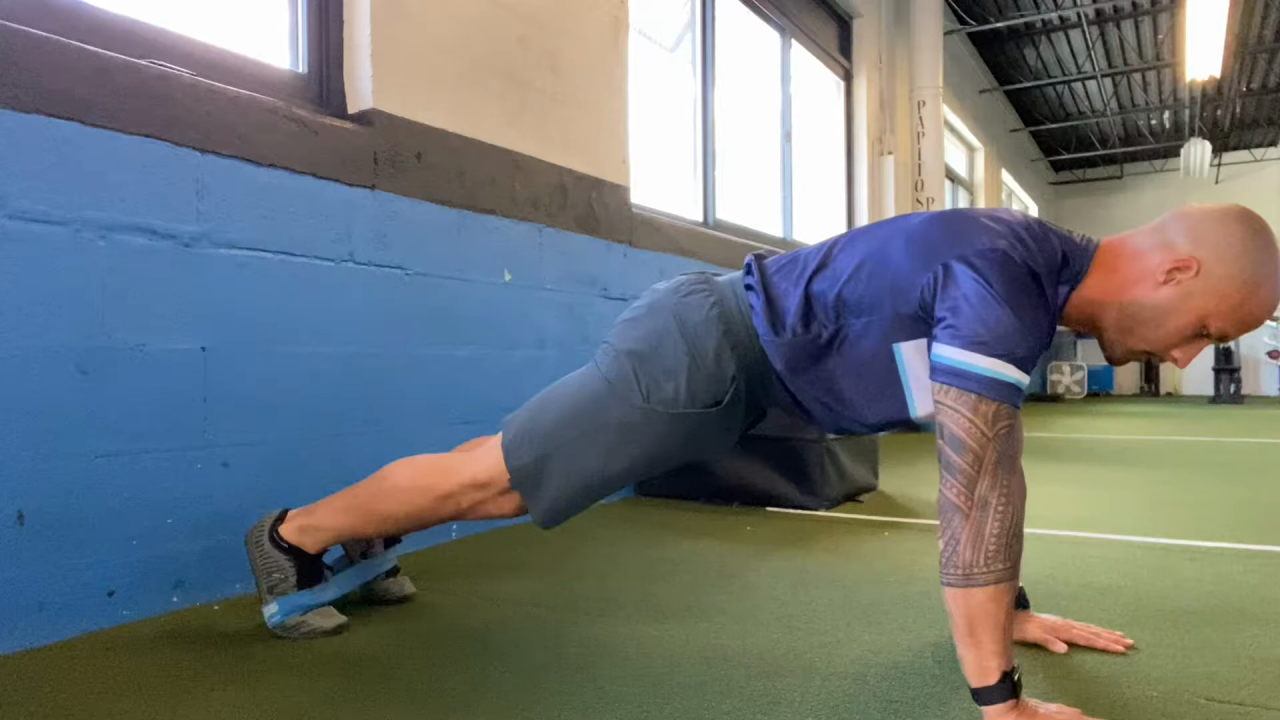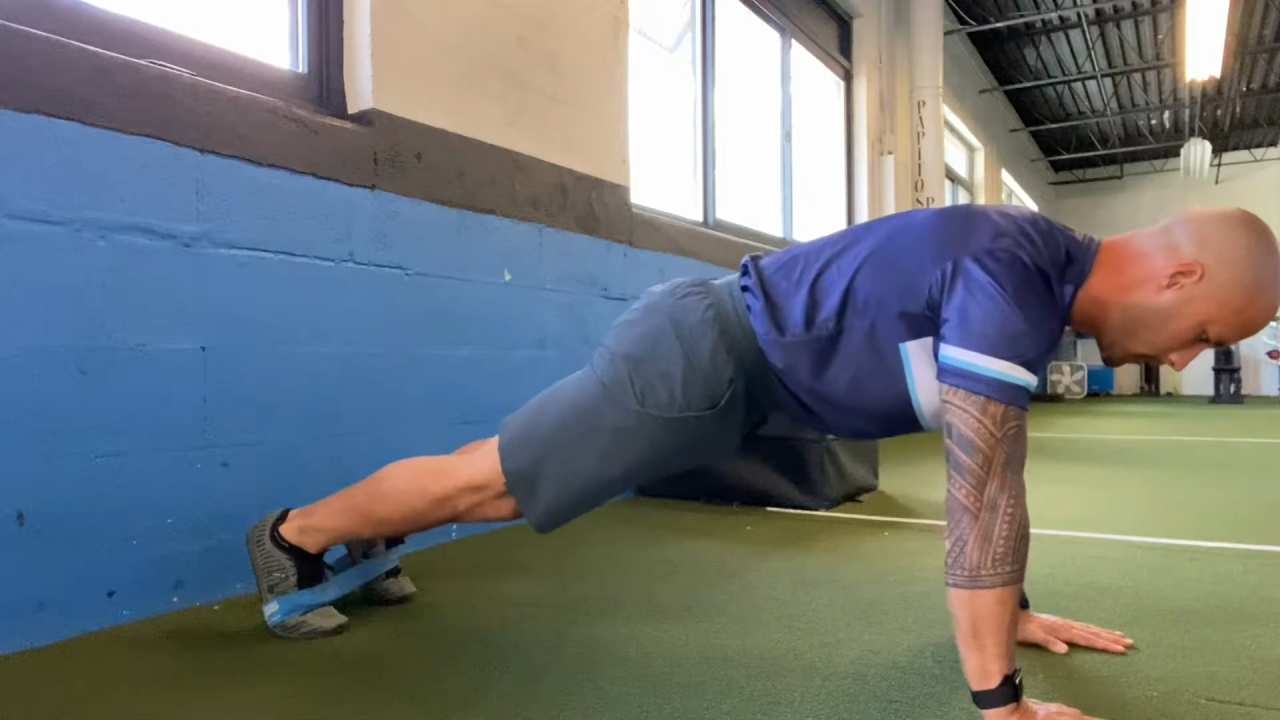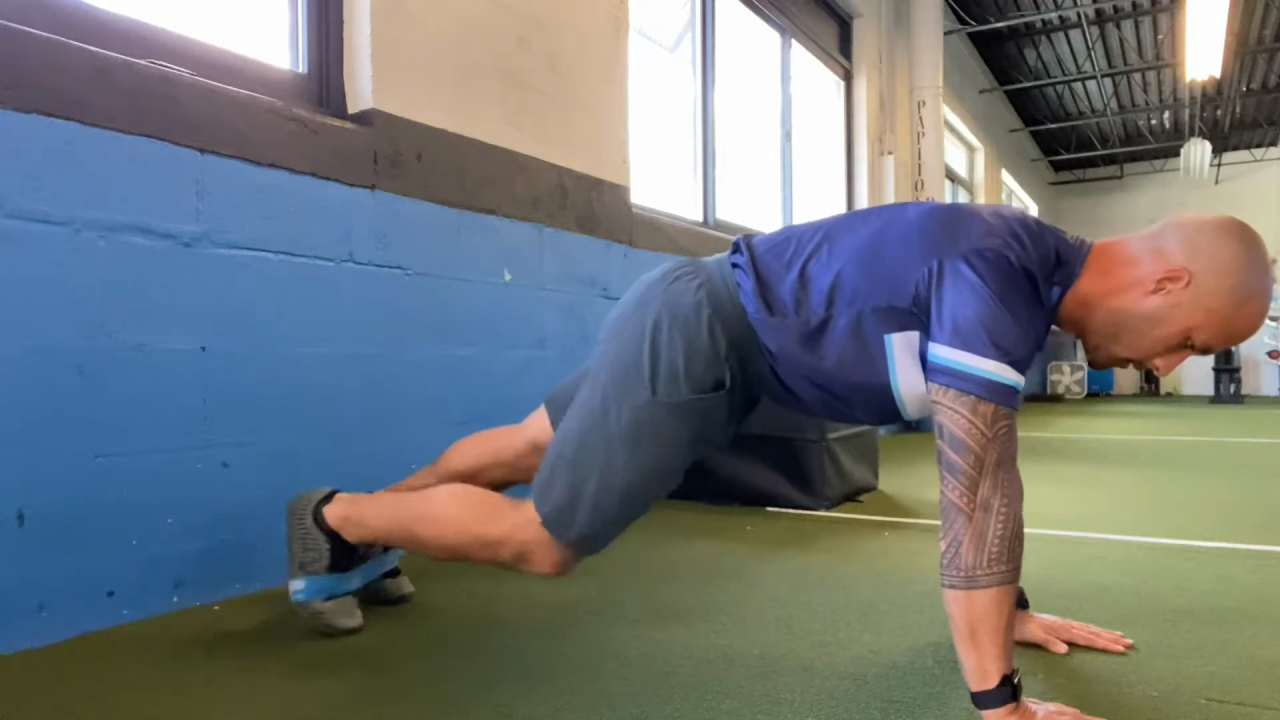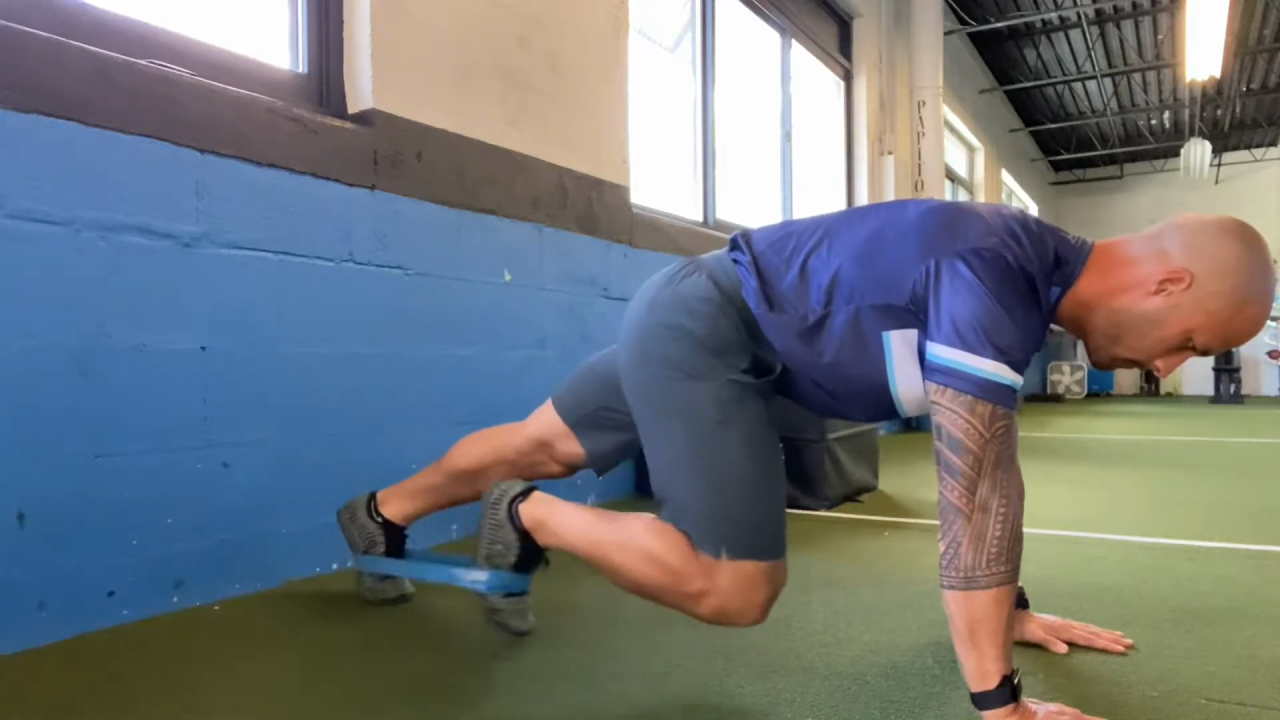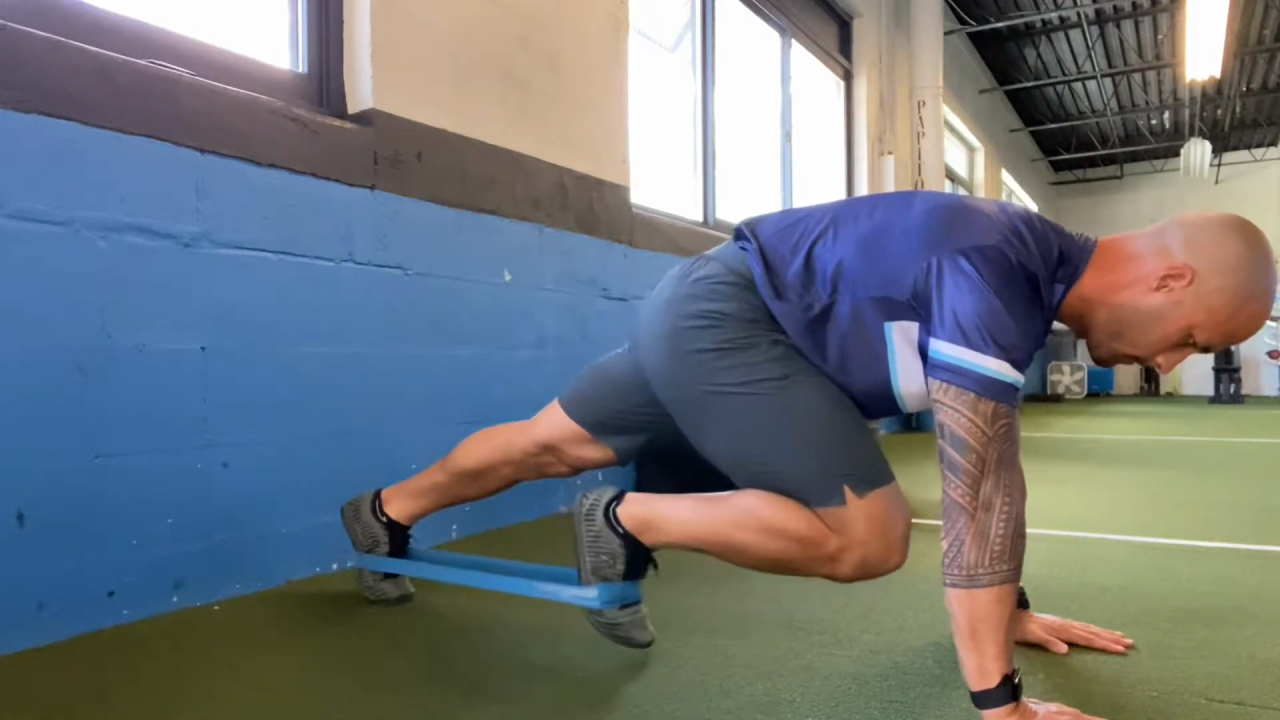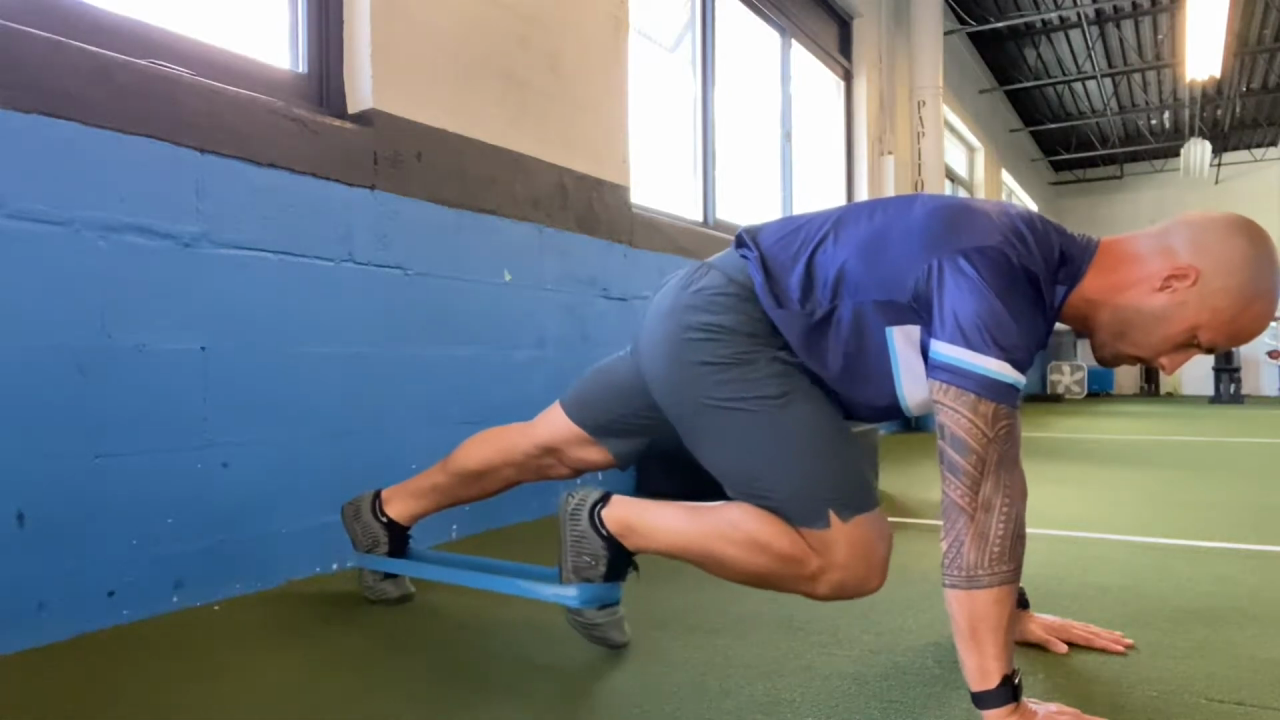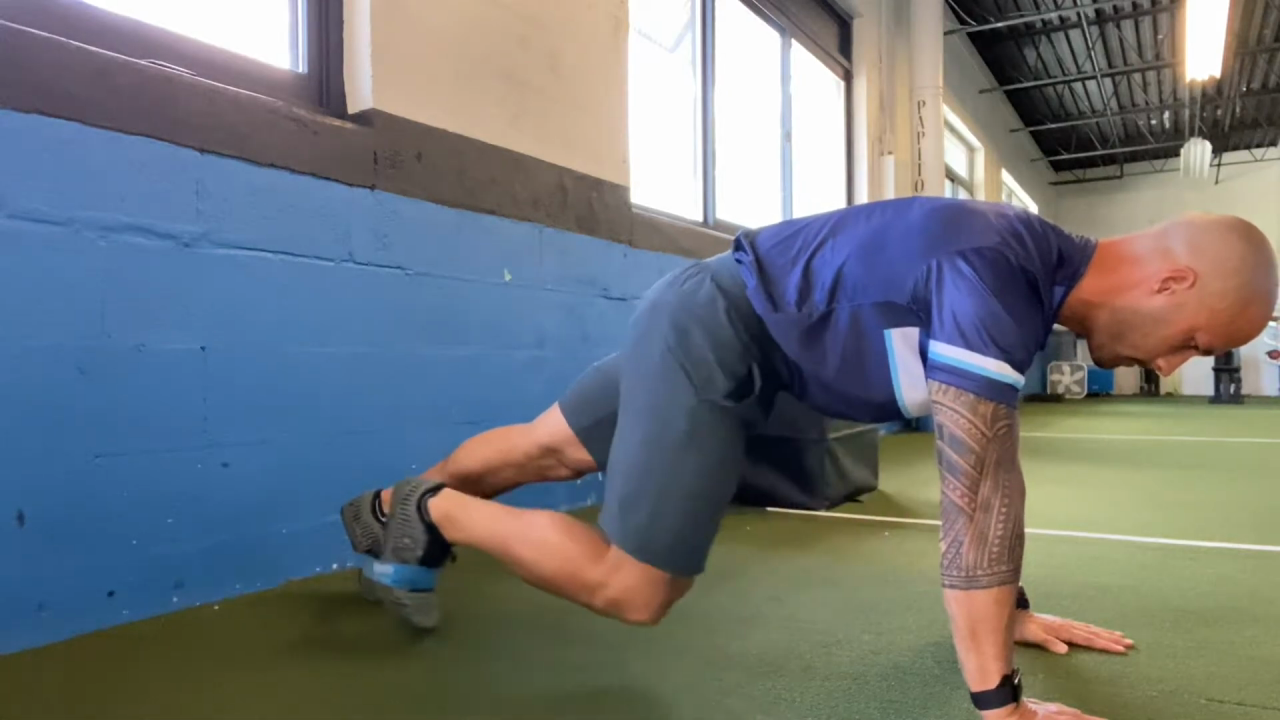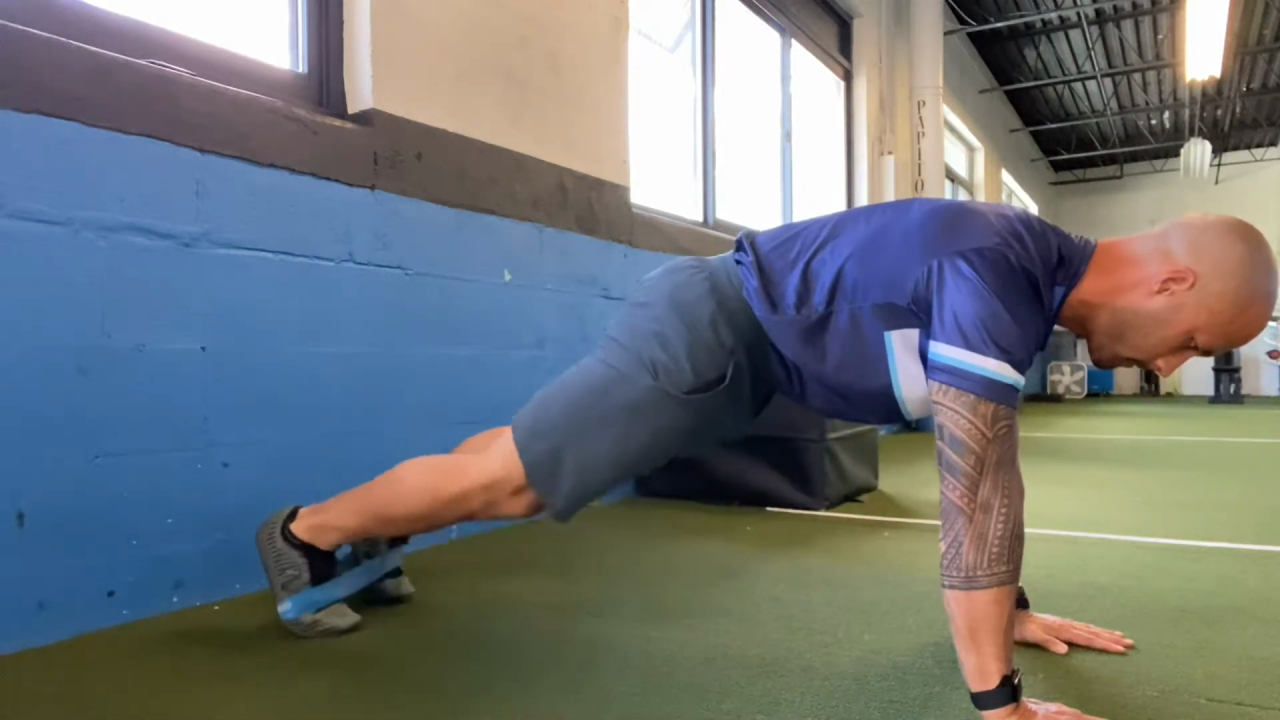
dt=0.4s
person 1, frame 1
left shoulder: (1033, 275)
right shoulder: (1004, 280)
left elbow: (990, 468)
right elbow: (973, 493)
left wrist: (1010, 611)
left hip: (716, 347)
right hip: (701, 354)
left knee: (509, 459)
right knee: (494, 481)
left ankle: (364, 536)
right ankle: (291, 538)
person 1, frame 2
left shoulder: (1035, 274)
right shoulder: (1012, 279)
left elbow: (990, 472)
right elbow: (982, 495)
left wrist: (1011, 614)
left hip: (713, 346)
right hip: (701, 360)
left knee: (515, 460)
right knee: (488, 486)
left ankle: (367, 537)
right ankle: (291, 537)
person 1, frame 3
left shoulder: (1034, 275)
right shoulder: (1000, 279)
left elbow: (987, 468)
right elbow: (976, 490)
left wrist: (1008, 609)
left hip: (697, 328)
right hip: (693, 335)
left knee: (535, 448)
right knee: (537, 536)
left ankle: (380, 510)
right ankle: (336, 519)
person 1, frame 4
left shoulder: (1029, 275)
right shoulder: (993, 277)
left elbow: (992, 467)
right elbow: (974, 492)
left wrist: (1009, 609)
left hip: (696, 322)
right hip: (702, 327)
left knee: (543, 445)
right knee: (736, 589)
left ankle: (380, 515)
right ankle: (530, 520)
person 1, frame 5
left shoulder: (1032, 269)
right shoulder: (994, 270)
left elbow: (994, 464)
right elbow: (977, 492)
left wrist: (1011, 611)
left hip: (702, 317)
right hip: (716, 317)
left knee: (551, 443)
right knee: (869, 536)
left ankle: (383, 516)
right ankle: (632, 524)
person 1, frame 6
left shoulder: (1038, 272)
right shoulder: (998, 274)
left elbow: (996, 465)
right elbow: (978, 491)
left wrist: (1011, 609)
left hip: (709, 323)
right hip: (722, 328)
left knee: (552, 446)
right knee: (849, 558)
left ankle: (384, 514)
right ankle: (613, 524)
person 1, frame 7
left shoulder: (1036, 274)
right shoulder: (996, 275)
left elbow: (992, 468)
right elbow: (975, 494)
left wrist: (1010, 609)
left hip: (715, 330)
right hip: (714, 334)
left knee: (550, 450)
right knee: (629, 589)
left ankle: (402, 503)
right ankle: (426, 516)
person 1, frame 8
left shoulder: (1034, 275)
right shoulder: (996, 275)
left elbow: (990, 469)
right elbow: (974, 494)
left wrist: (1010, 611)
left hip: (717, 338)
right hip: (705, 334)
left knee: (522, 458)
right knee: (503, 480)
left ankle: (378, 528)
right ankle: (303, 533)
